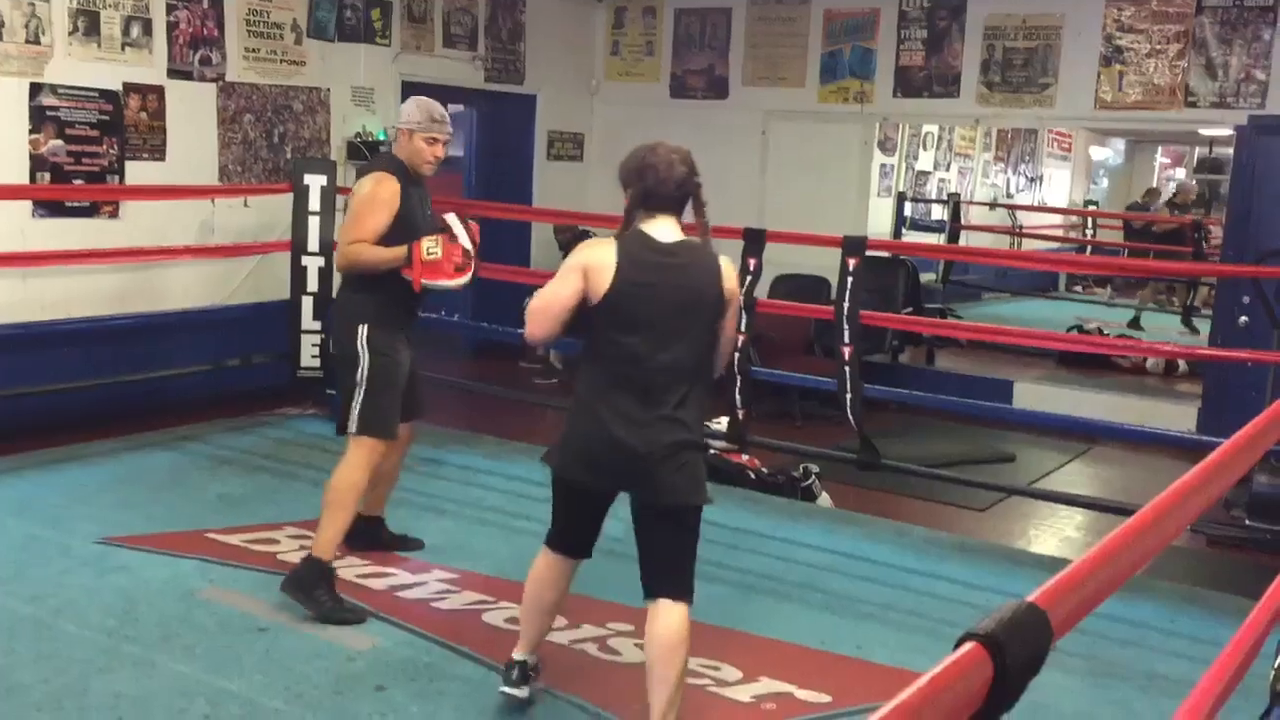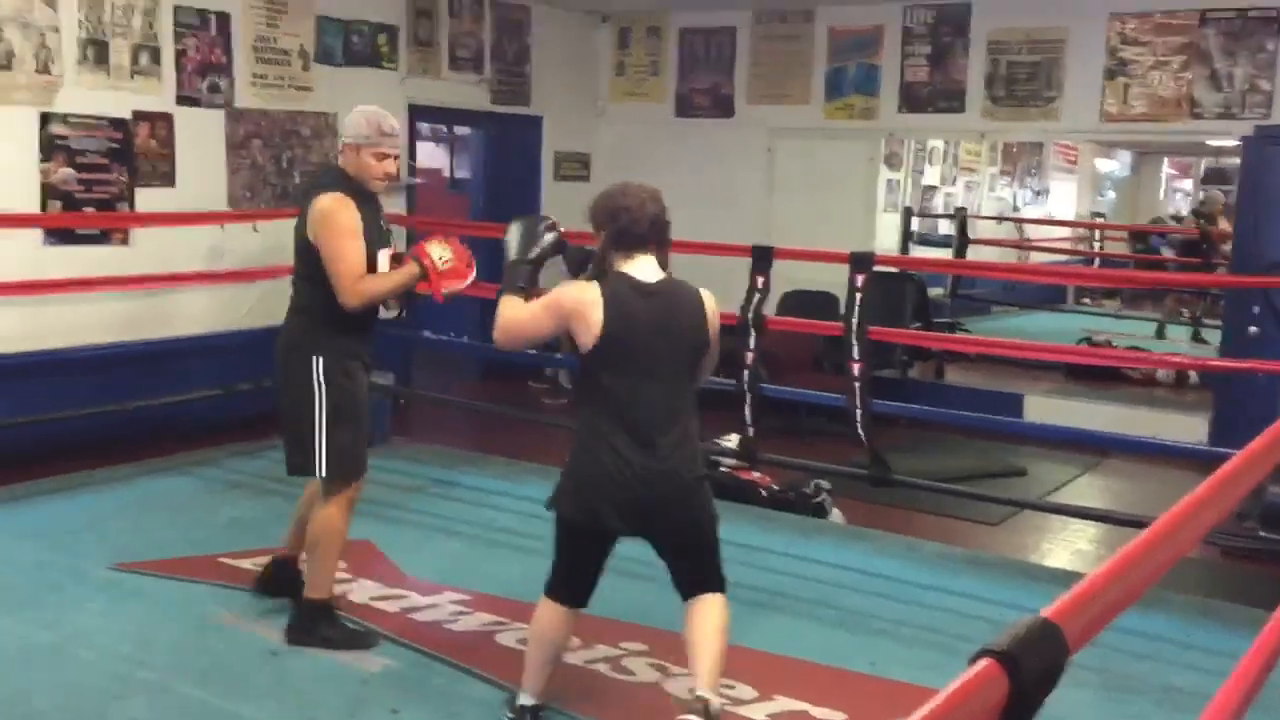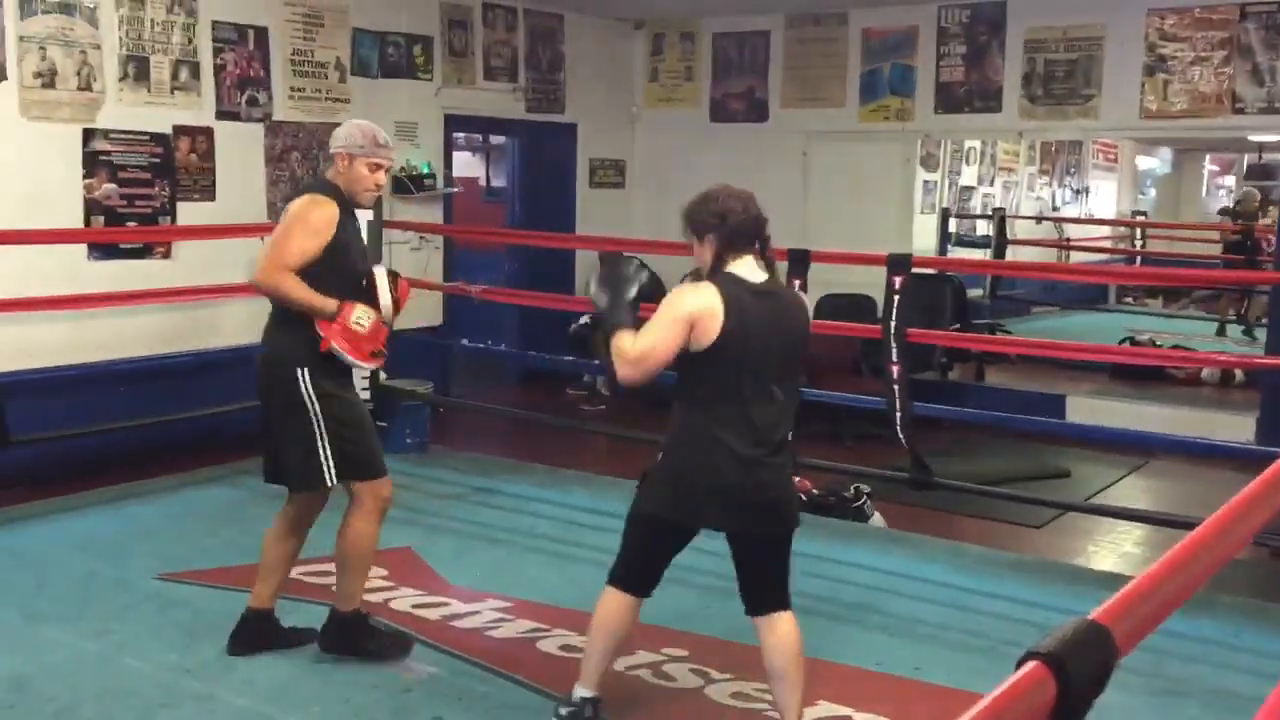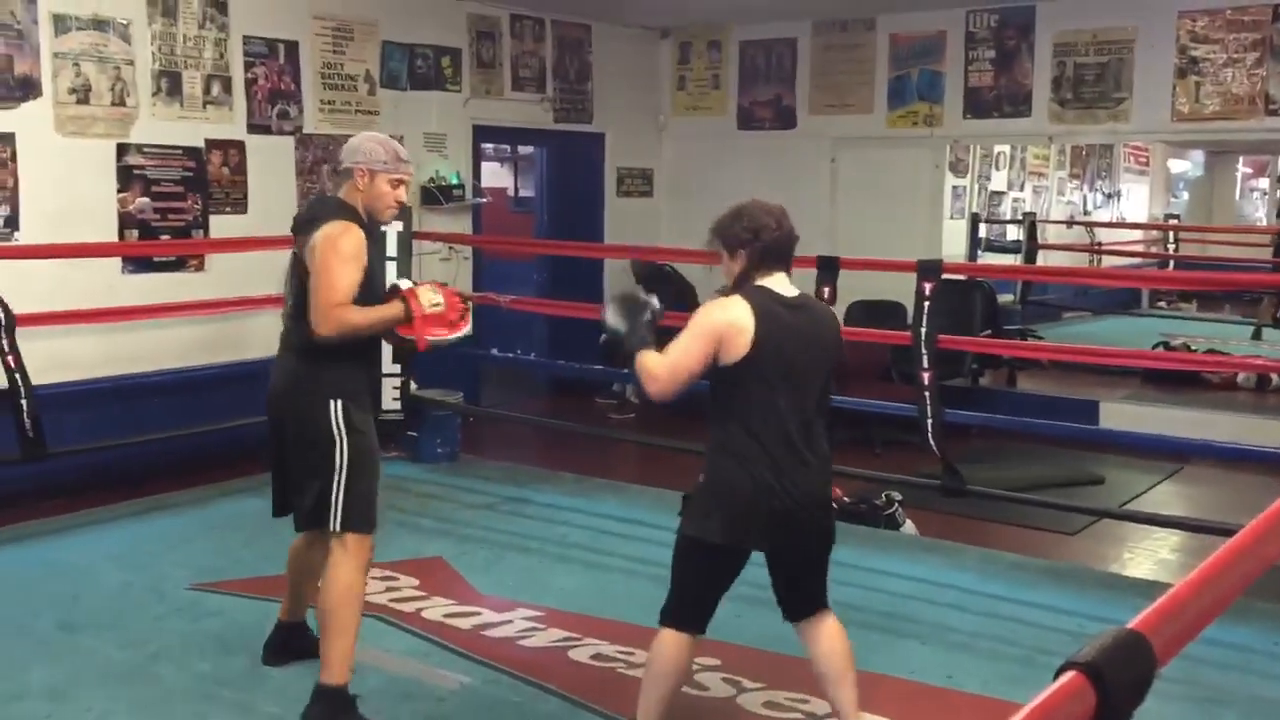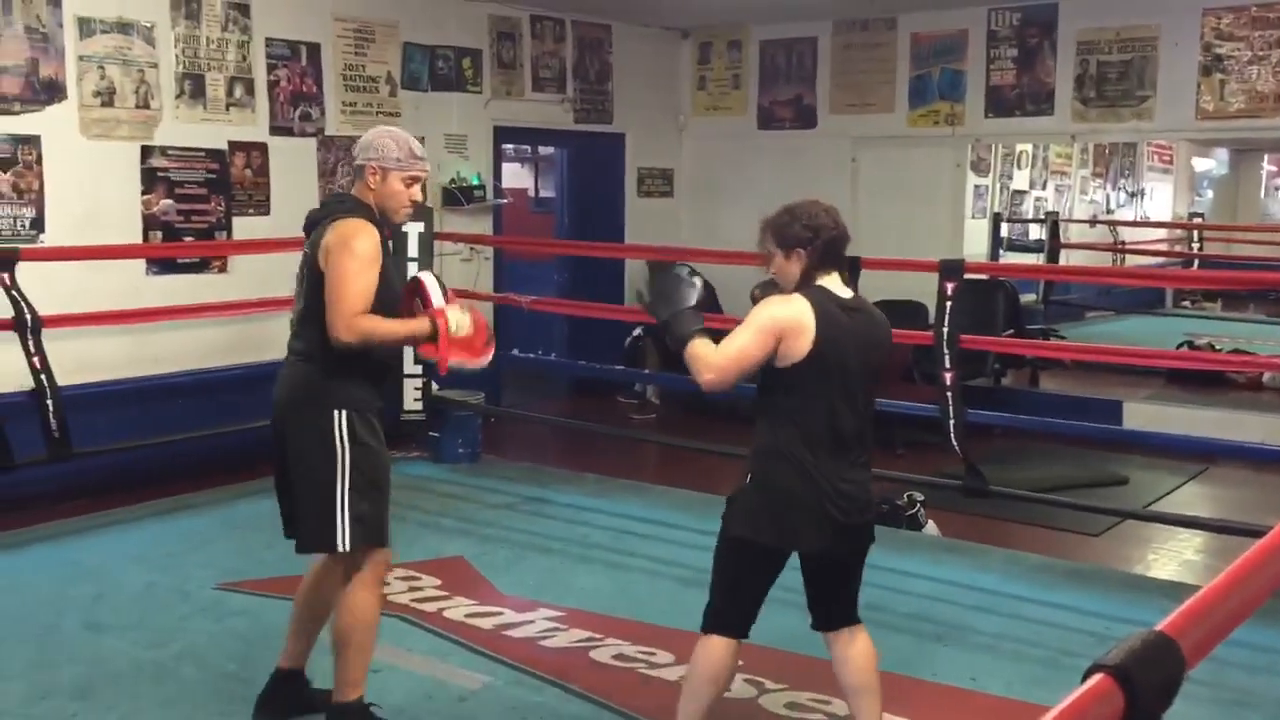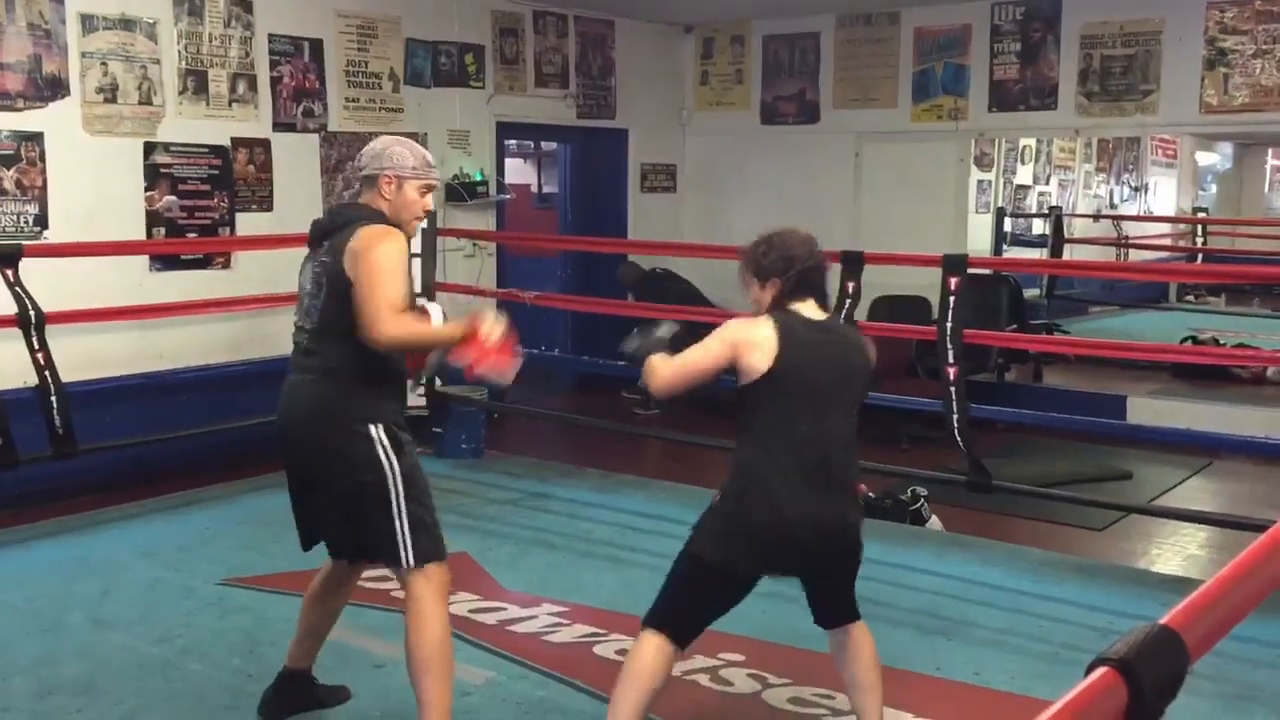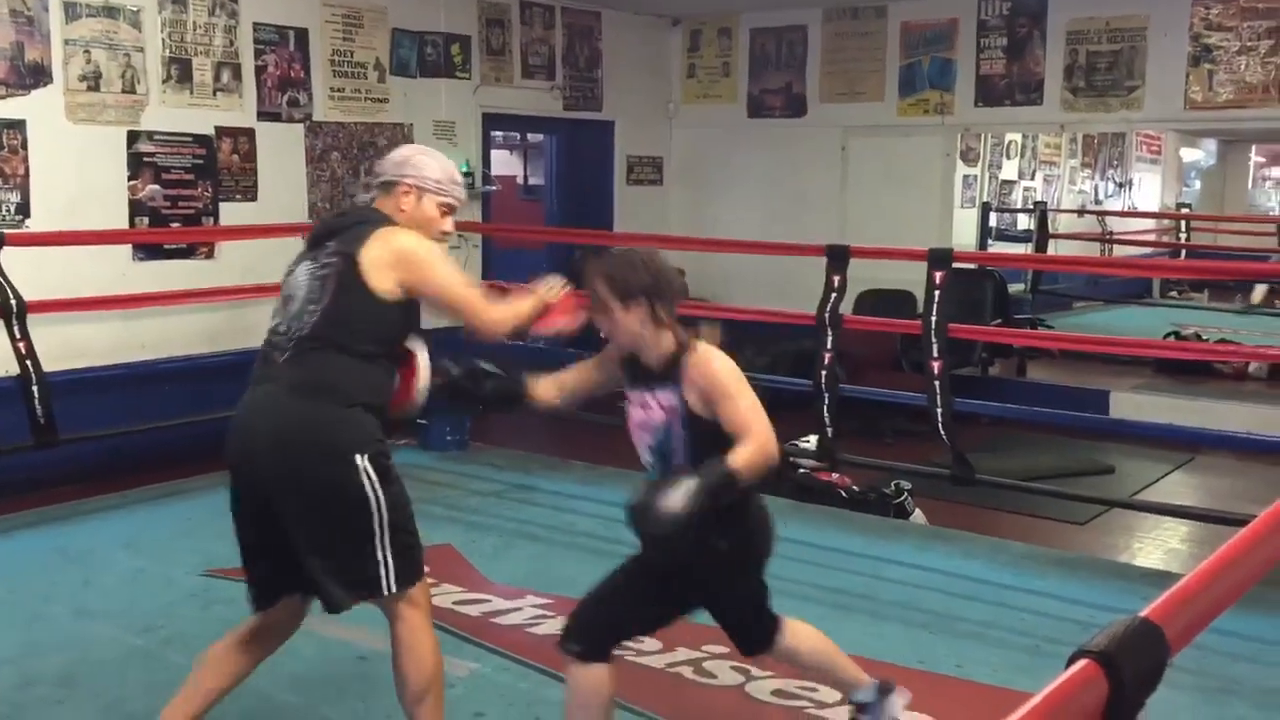
dt=0.4s
person 1, frame 1
left shoulder: (413, 185)
right shoulder: (382, 183)
right elbow: (349, 253)
right wrist: (409, 253)
left hip: (390, 326)
right hip: (368, 327)
left knee: (399, 429)
right knee: (368, 444)
left ankle: (369, 526)
right ankle: (312, 574)
person 1, frame 2
left shoulder: (360, 199)
right shoulder: (334, 205)
right elbow: (353, 293)
left wrist: (405, 266)
right wrist: (418, 267)
left hip: (338, 353)
right hip: (322, 355)
left knee: (338, 474)
right knee: (342, 484)
left ankle: (286, 568)
right ankle: (313, 614)
person 1, frame 3
left shoulder: (342, 216)
right shoulder: (317, 206)
right elbow: (270, 275)
left wrist: (373, 299)
right wrist: (336, 311)
left hip: (304, 369)
right hip: (305, 370)
left knee: (306, 496)
right knee: (373, 489)
left ankle: (257, 622)
right ankle: (347, 622)
person 1, frame 4
left shoulder: (329, 227)
right shoulder: (342, 233)
right elbow: (329, 321)
left wrist: (387, 312)
right wrist: (402, 307)
left hip: (302, 391)
right hip: (326, 398)
left knee: (317, 524)
right knee: (349, 541)
left ankle: (290, 634)
person 1, frame 5
left shoulder: (351, 230)
right shoulder: (358, 232)
right elbow: (347, 330)
left wrist: (407, 321)
right wrist: (430, 326)
left hip: (317, 403)
right hip: (332, 407)
left knee: (344, 553)
right knee: (368, 562)
person 1, frame 6
left shoulder: (334, 239)
right shoulder: (382, 240)
right elbow: (384, 330)
left wrist: (419, 328)
right wrist: (466, 334)
left hip: (306, 411)
right hip: (351, 420)
left knee: (350, 558)
right knee: (427, 577)
person 1, frame 7
left shoulder: (328, 243)
right shoulder: (404, 248)
right elbow: (492, 321)
left wrist: (384, 370)
right wrist: (544, 297)
left hip: (260, 432)
right hip: (328, 444)
left knee: (273, 619)
right knee: (410, 602)
person 2, frame 1
left shoulder: (598, 255)
right shoulder: (720, 272)
left elbow: (536, 328)
right elbow: (715, 362)
left hip: (592, 440)
right hip: (672, 450)
left knee: (562, 548)
right knee: (669, 593)
left ankle: (520, 664)
person 2, frame 2
left shoulder: (580, 299)
right shoulder: (702, 306)
left elbow: (505, 333)
left wrist: (520, 264)
left hip: (599, 477)
right hip: (677, 479)
left knee: (564, 593)
right knee: (704, 590)
person 2, frame 3
left shoulder: (695, 301)
right shoulder: (796, 305)
left elbow: (630, 368)
left wrist: (616, 306)
left hip: (691, 473)
right hip: (768, 480)
left knee: (627, 583)
right knee: (772, 604)
person 2, frame 4
left shoulder: (726, 314)
right shoulder: (825, 320)
left elbow: (660, 384)
left wrist: (637, 333)
left hip: (732, 492)
right hip: (806, 493)
left knee: (683, 619)
right knee: (812, 612)
person 2, frame 5
left shoulder: (783, 312)
right shoulder: (876, 323)
left elbow: (712, 373)
left wrist: (681, 318)
left hip: (776, 493)
right hip: (847, 498)
left knee: (724, 623)
right knee: (843, 620)
person 2, frame 6
left shoulder: (749, 334)
right shoulder: (859, 347)
left elbow: (664, 379)
left wrist: (648, 347)
left hip: (755, 514)
right hip: (833, 519)
left knee: (664, 627)
right knee: (843, 619)
person 2, frame 7
left shoulder: (702, 363)
right shoulder: (620, 360)
left elbow: (763, 448)
right elbow: (552, 390)
left wrist: (698, 490)
right wrist: (503, 386)
left hip: (716, 536)
right hip: (713, 531)
left knee: (584, 640)
right knee: (758, 632)
